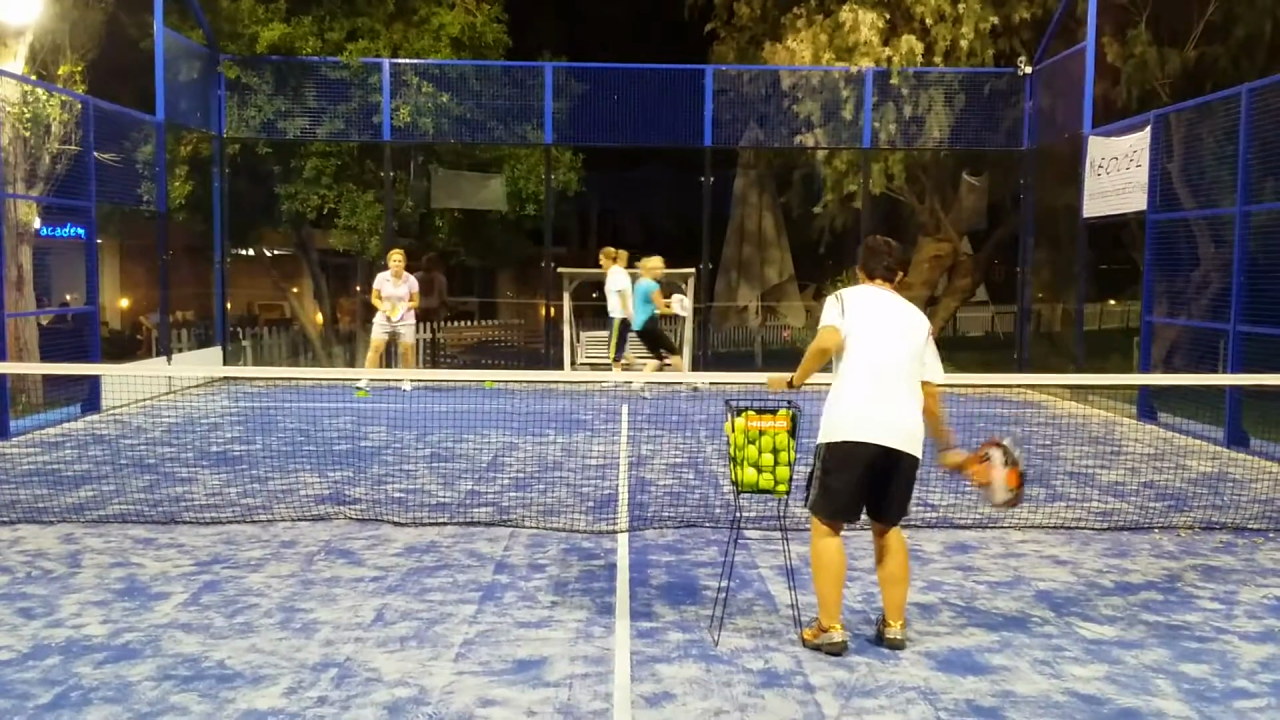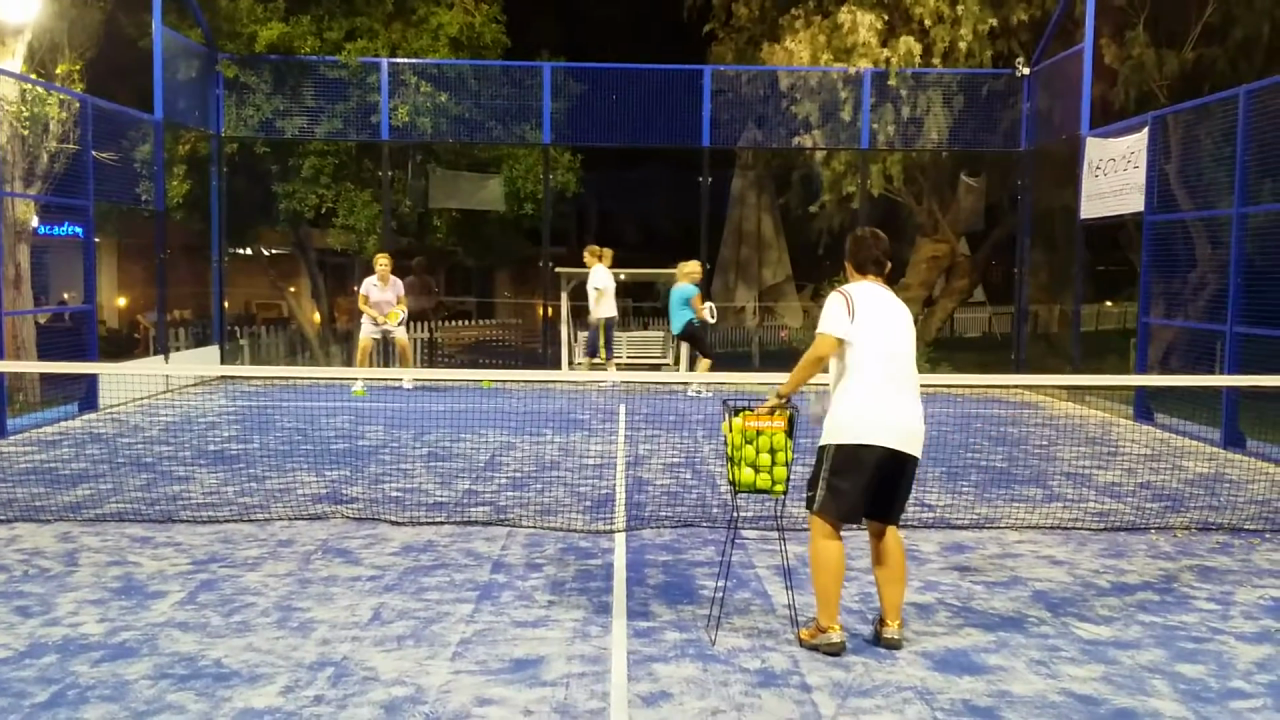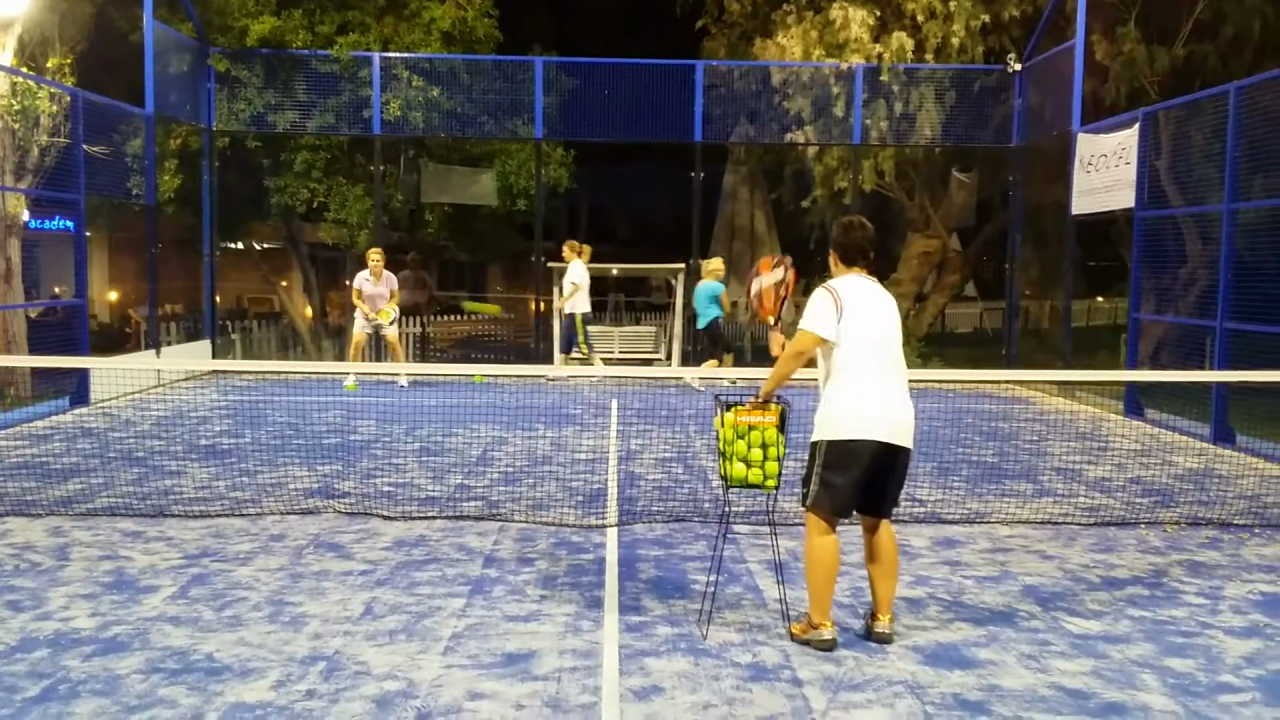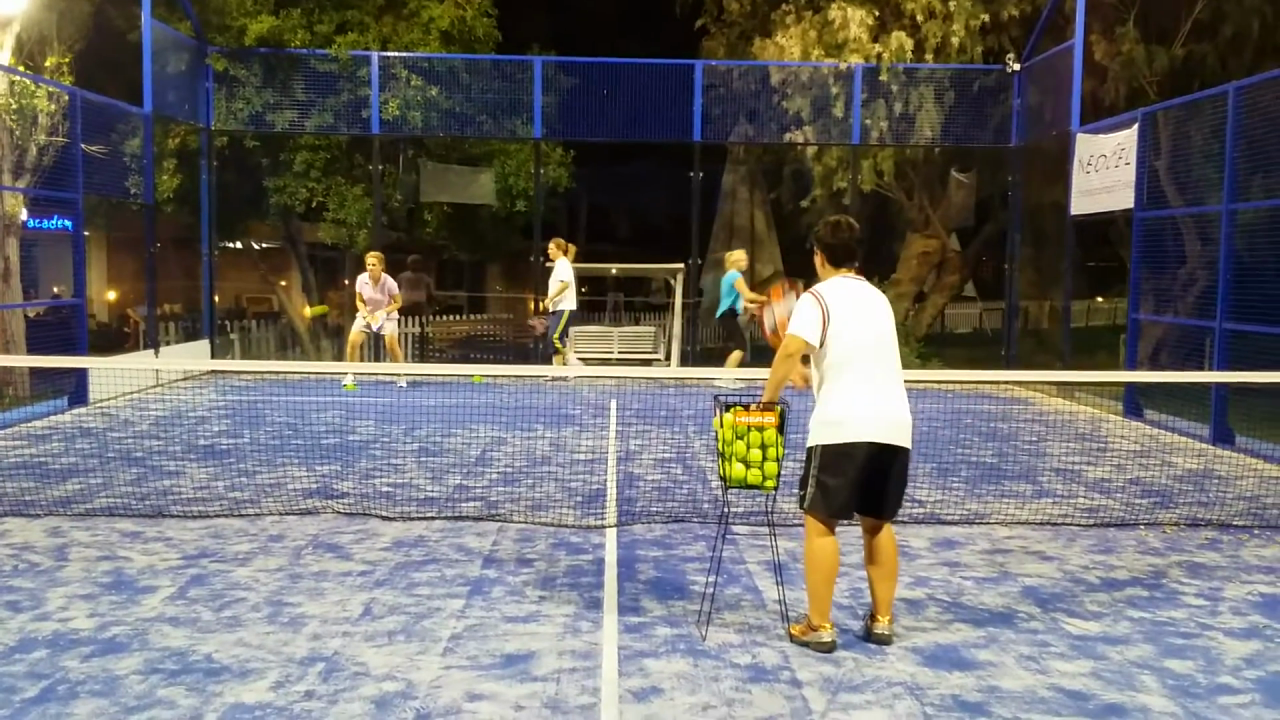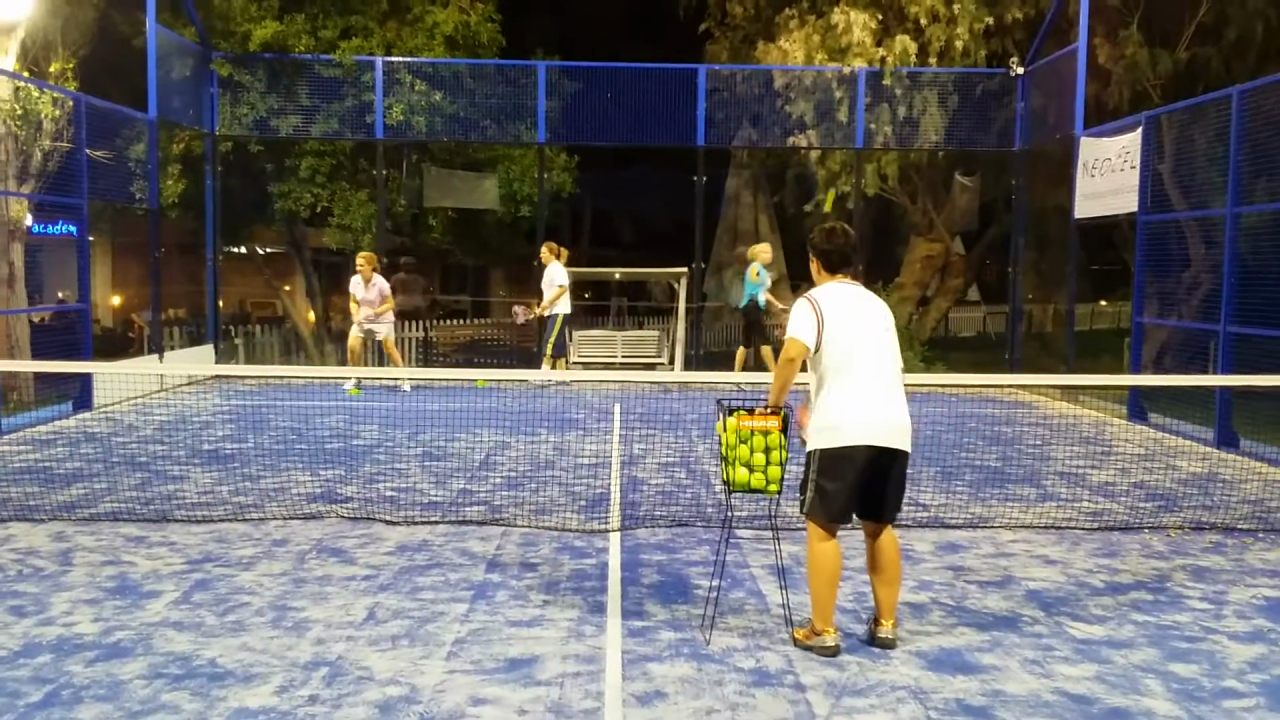
dt=0.2s
person 1, frame 1
left shoulder: (845, 298)
right shoulder: (917, 318)
left elbow: (828, 342)
right elbow: (928, 394)
left wrist: (793, 380)
right wrist: (946, 445)
left hip: (851, 428)
right hip: (903, 435)
left knee: (826, 525)
right knee: (888, 527)
left ankle: (830, 629)
right ankle: (893, 625)
person 1, frame 2
left shoulder: (845, 297)
right shoulder: (901, 310)
left elbow: (823, 350)
left wrist: (783, 394)
left hip: (856, 429)
right hip: (906, 433)
left knee: (826, 524)
right knee: (884, 526)
left ankle: (828, 629)
right ankle: (891, 624)
person 1, frame 3
left shoulder: (832, 292)
right shoulder: (885, 298)
left elbow: (802, 347)
left wrist: (765, 391)
left hip: (848, 425)
right hip: (895, 424)
left knee: (821, 520)
right knee: (877, 521)
left ankle: (820, 624)
right ankle: (882, 619)
person 1, frame 4
left shoulder: (819, 296)
right shoulder: (878, 298)
left elbow: (791, 351)
left wrist: (767, 399)
right wrist: (812, 375)
left hip: (843, 426)
right hip: (893, 426)
left knee: (819, 522)
right knee: (877, 524)
left ankle: (818, 626)
right ankle: (881, 621)
person 1, frame 5
left shoulder: (814, 301)
right shoulder: (878, 304)
left elbow: (792, 355)
left wrist: (773, 404)
left hip: (842, 430)
right hip: (893, 429)
left knee: (821, 527)
right knee: (879, 528)
left ankle: (822, 631)
right ankle: (885, 624)
